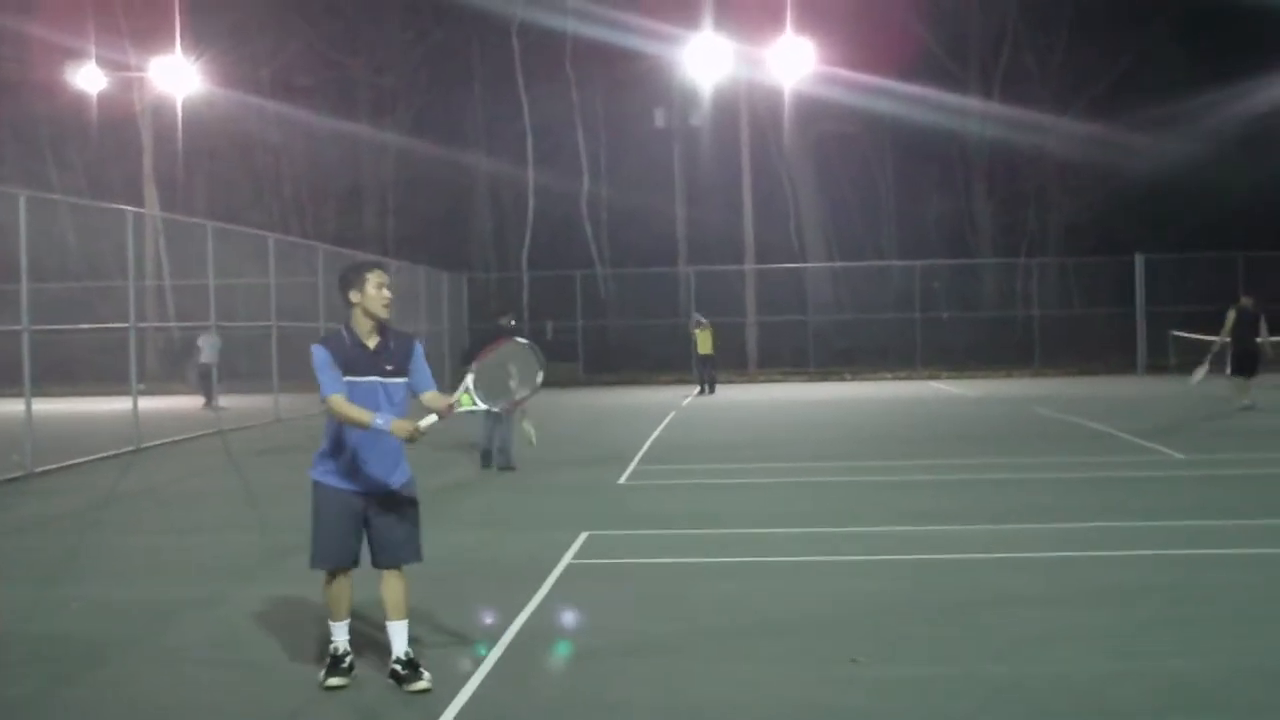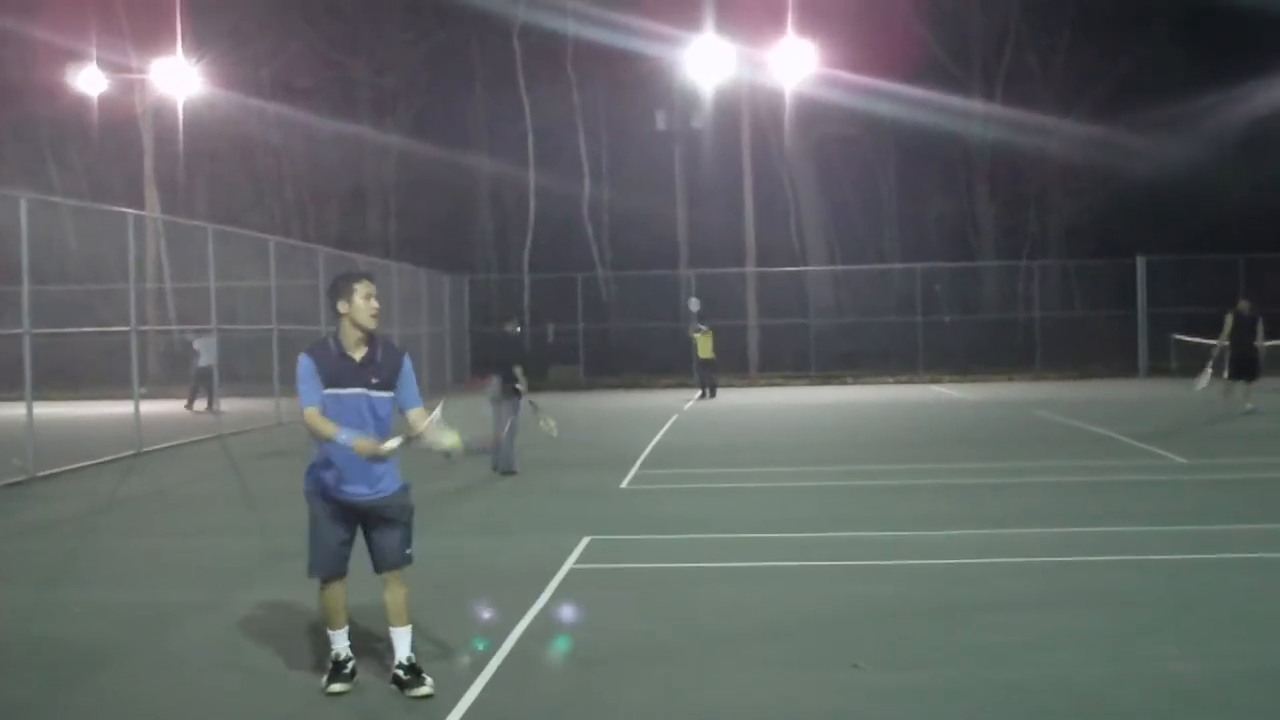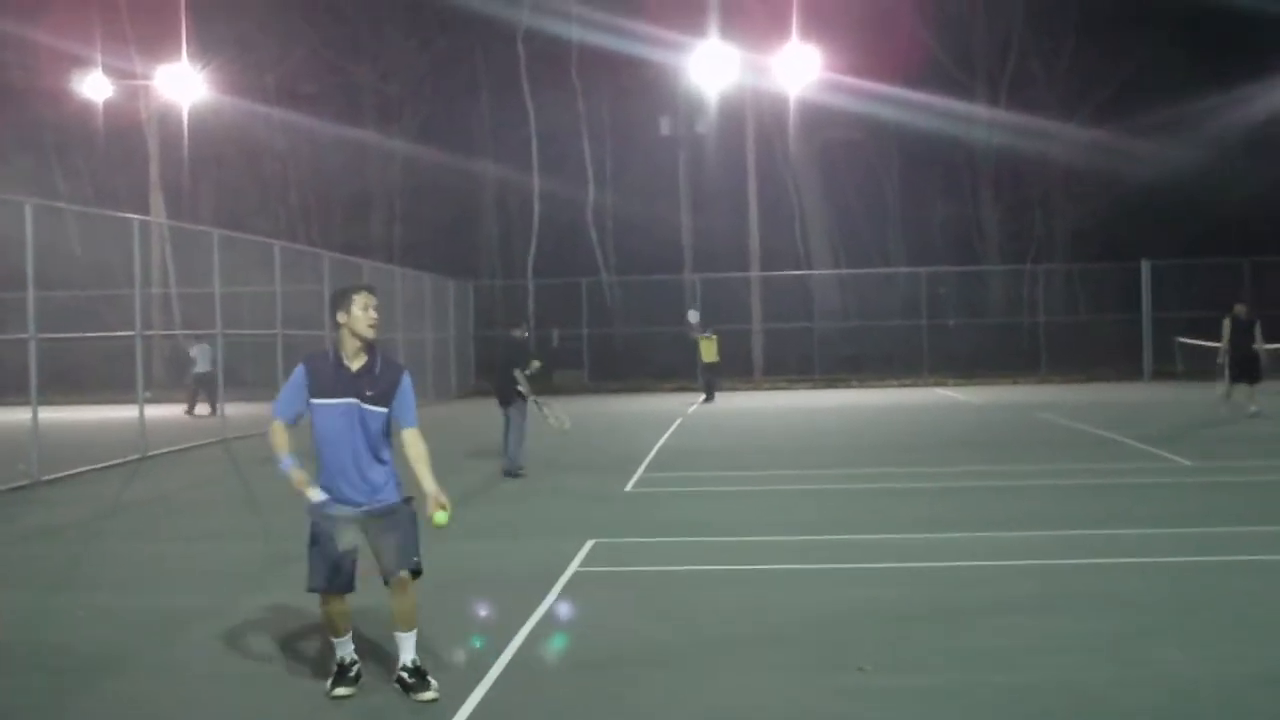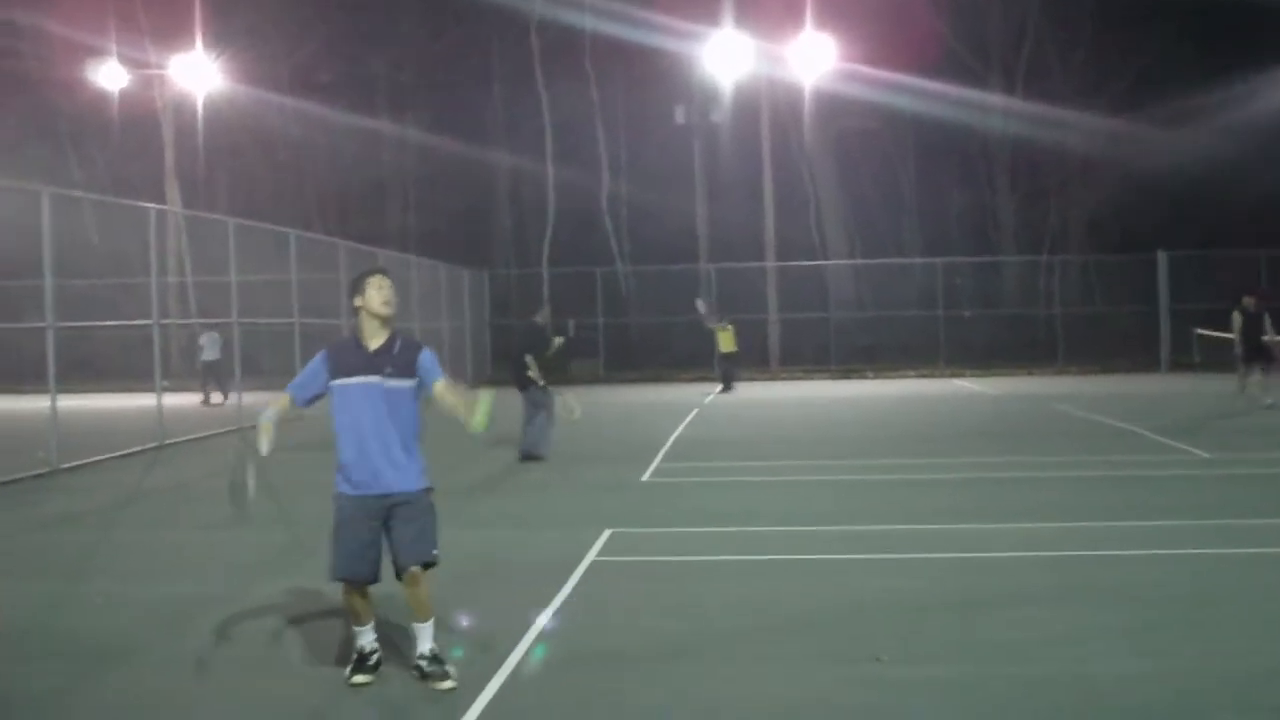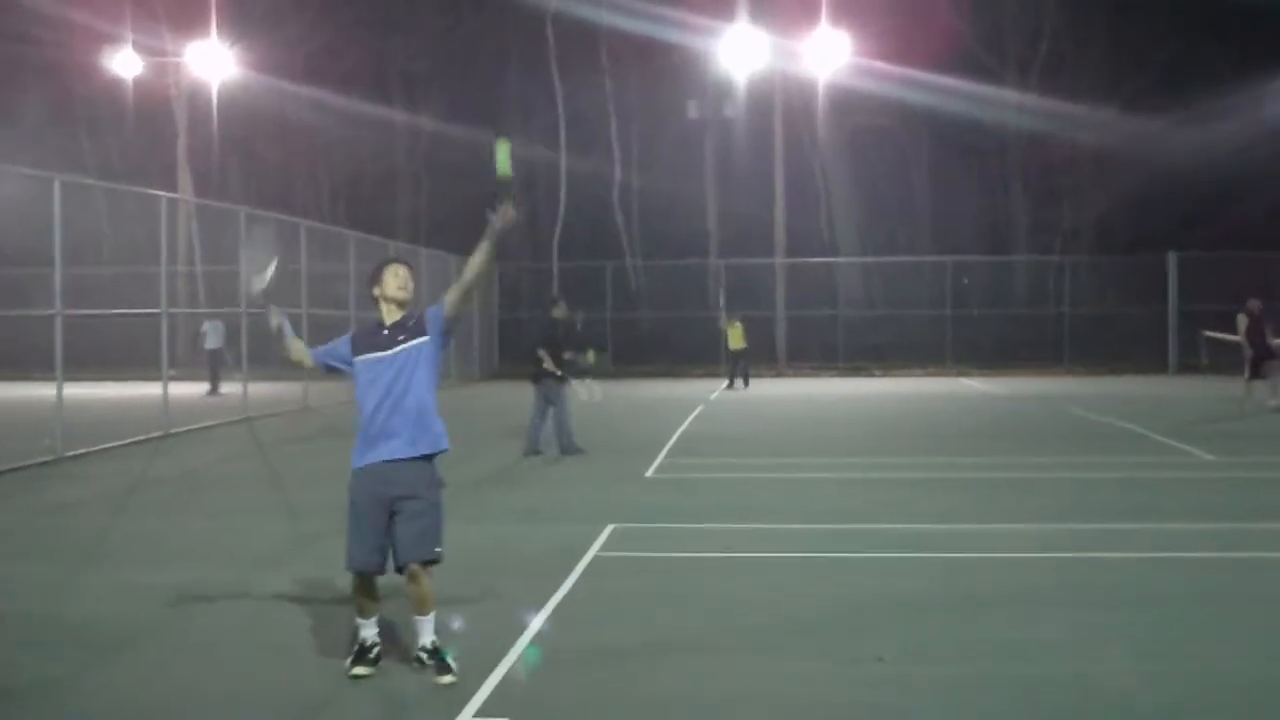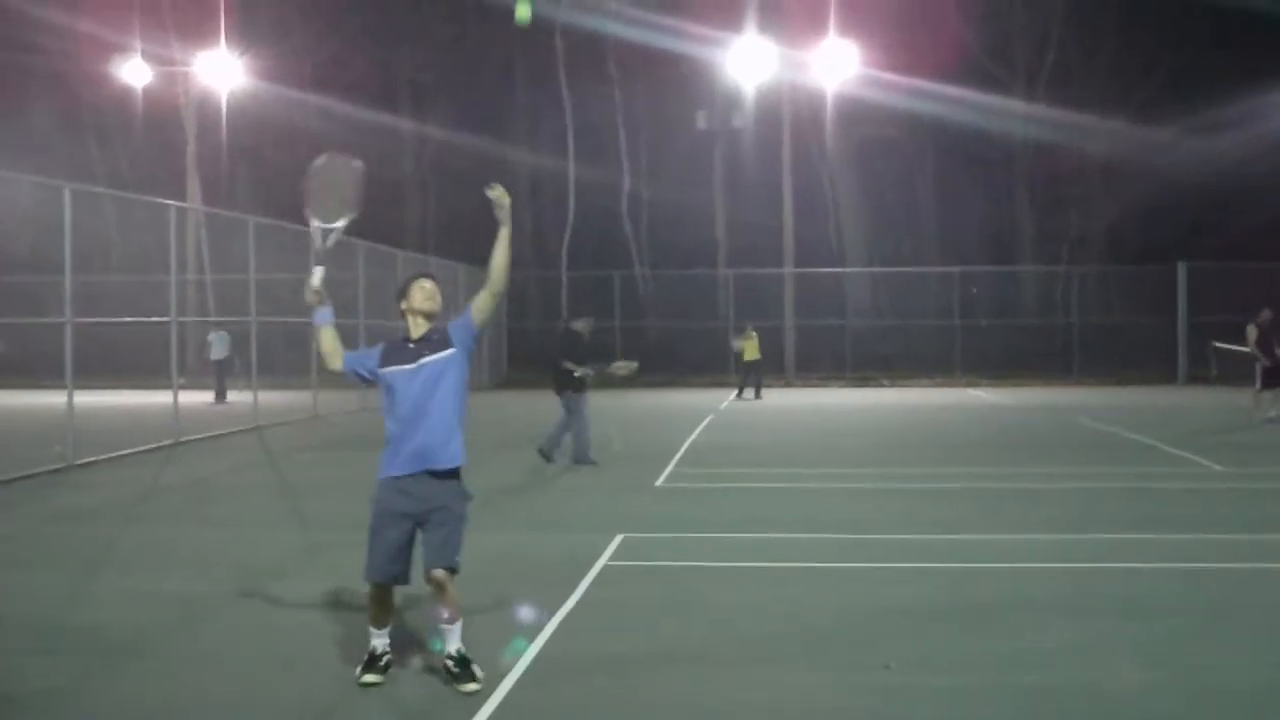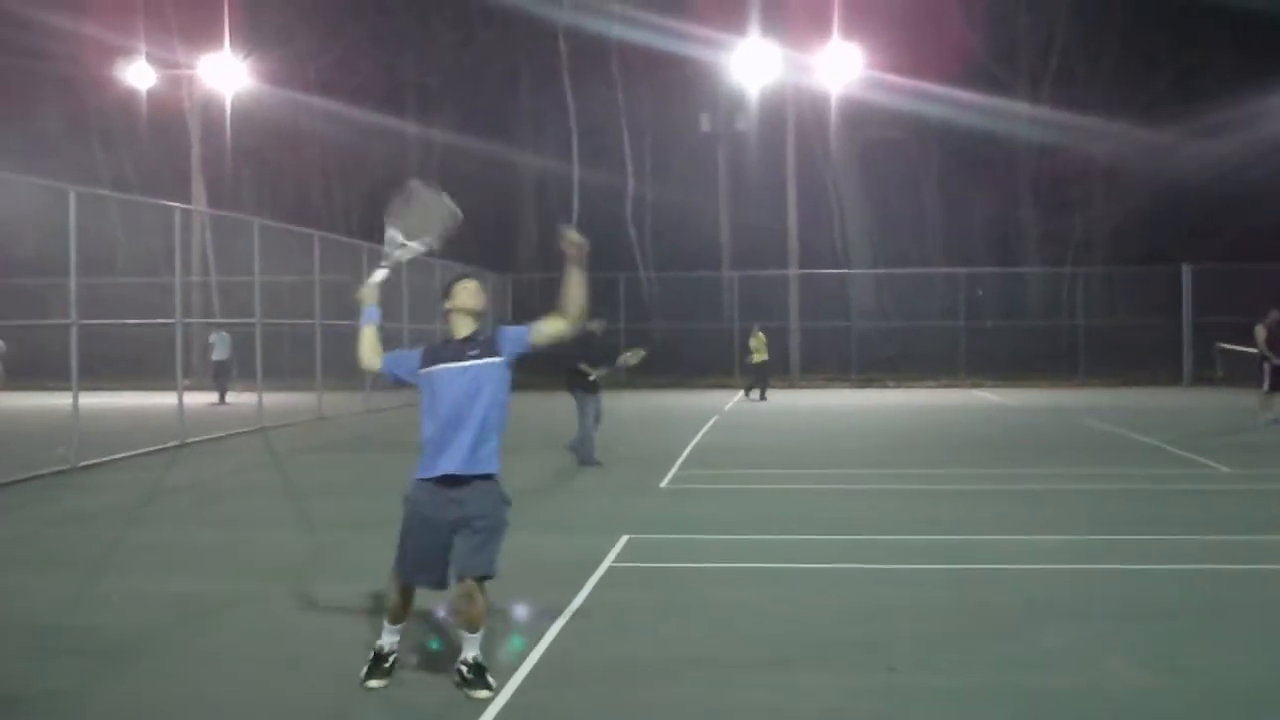
dt=0.2s
person 1, frame 1
left shoulder: (407, 346)
right shoulder: (327, 349)
left elbow: (428, 396)
right elbow: (337, 406)
left wrist: (453, 404)
right wrist: (386, 422)
left hip: (392, 479)
right hip: (338, 480)
left knee: (393, 565)
right knee: (337, 567)
left ankle: (400, 656)
right ankle: (340, 650)
person 1, frame 2
left shoulder: (395, 359)
right shoulder: (313, 359)
left elbow: (414, 413)
right elbow: (312, 418)
right wrist: (352, 440)
left hip: (384, 488)
right hip: (330, 490)
left knee: (394, 571)
right knee: (331, 575)
left ankle: (403, 661)
right ankle: (341, 656)
person 1, frame 3
left shoulder: (394, 375)
right shoulder: (310, 370)
left elbow: (409, 435)
right elbow: (278, 424)
left wrist: (430, 487)
right wrist: (289, 466)
left hip: (386, 498)
right hip: (331, 503)
left knee: (401, 577)
right knee: (331, 591)
left ankle: (408, 664)
right ankle: (346, 661)
person 1, frame 4
left shoulder: (415, 354)
right shoulder: (333, 358)
left elbow: (441, 390)
right elbow: (292, 398)
left wrist: (463, 402)
right wrist: (268, 418)
left hip: (408, 487)
right hip: (355, 491)
left knee: (415, 570)
right knee: (353, 580)
left ankle: (426, 652)
right ankle: (367, 648)
person 1, frame 5
left shoulder: (430, 326)
right shoulder: (358, 344)
left elbow: (465, 284)
right elbow: (308, 357)
left wrist: (492, 235)
right wrist: (284, 329)
left hip: (417, 469)
right hip: (370, 471)
left knee: (416, 564)
right knee: (363, 569)
left ankle: (428, 644)
right ankle: (368, 640)
person 1, frame 6
left shoulder: (457, 338)
right shoulder: (385, 356)
left elbow: (495, 287)
right elbow: (336, 361)
left wrist: (504, 223)
right wrist: (322, 311)
left hip: (443, 484)
right hip: (395, 483)
left knee: (440, 575)
right knee: (381, 581)
left ankle: (454, 653)
right ankle: (379, 648)
person 1, frame 7
left shoulder: (504, 343)
right shoulder: (426, 357)
left elbow: (569, 322)
right elbow: (371, 361)
left wrist: (575, 264)
right wrist: (371, 308)
left hip: (482, 487)
right hip: (433, 486)
left knee: (471, 583)
right knee: (405, 580)
left ankle: (470, 661)
right ankle: (387, 647)
person 2, frame 1
left shoulder: (485, 336)
right shoulder: (510, 335)
left elbow: (468, 359)
left knee: (489, 420)
right knee: (505, 422)
left ankle: (486, 448)
right ankle: (504, 461)
person 2, frame 2
left shoulder: (498, 341)
right shoulder: (514, 340)
left elbow: (496, 364)
right elbow: (516, 363)
right wrist: (522, 381)
left hip: (497, 388)
right hip: (510, 388)
left knee: (499, 424)
right knee: (508, 426)
left ankle: (498, 460)
right ankle: (505, 465)
person 2, frame 3
left shoulder: (506, 344)
right shoulder: (519, 344)
right elbow: (515, 367)
left wrist: (530, 368)
left hip: (502, 391)
right hip: (514, 392)
left knee: (510, 428)
right knee: (517, 430)
left ankle: (511, 463)
right ankle: (511, 466)
person 2, frame 4
left shoulder: (529, 330)
right shoulder: (536, 331)
left elbow: (542, 353)
right elbow: (527, 353)
left wrist: (554, 345)
right wrist: (534, 371)
left hip: (524, 379)
right hip: (532, 379)
left knee: (530, 415)
right knee: (547, 410)
left ankle: (526, 451)
right ankle: (533, 448)
person 2, frame 5
left shoulder: (559, 326)
right shoulder: (551, 326)
right elbow: (540, 348)
left wrist: (568, 355)
right wrist: (549, 363)
left hip: (543, 375)
right hip: (549, 375)
left knee: (540, 411)
right knee: (561, 409)
left ankle: (531, 447)
right ankle: (568, 446)
person 2, frame 6
left shoulder: (577, 336)
right shoulder: (570, 337)
right elbow: (562, 360)
right wrist: (579, 369)
left hip: (572, 385)
right hip: (570, 384)
left knee: (570, 418)
right knee: (580, 419)
left ankle: (547, 448)
right ankle: (581, 456)
person 2, frame 7
left shoulder: (593, 337)
right shoulder: (584, 338)
right elbow: (577, 362)
right wrist: (593, 371)
left hip: (590, 384)
right hip: (583, 384)
left knee: (595, 416)
right knee: (587, 420)
left ankle: (578, 446)
right ankle: (585, 456)
